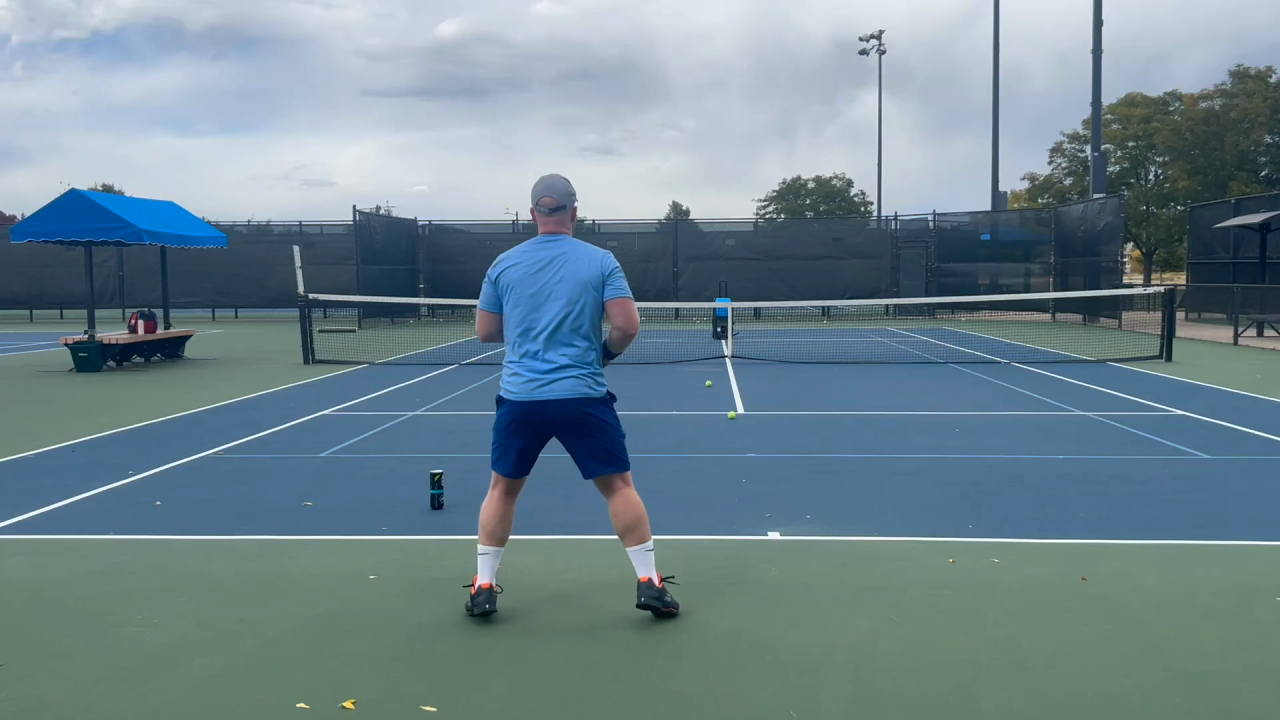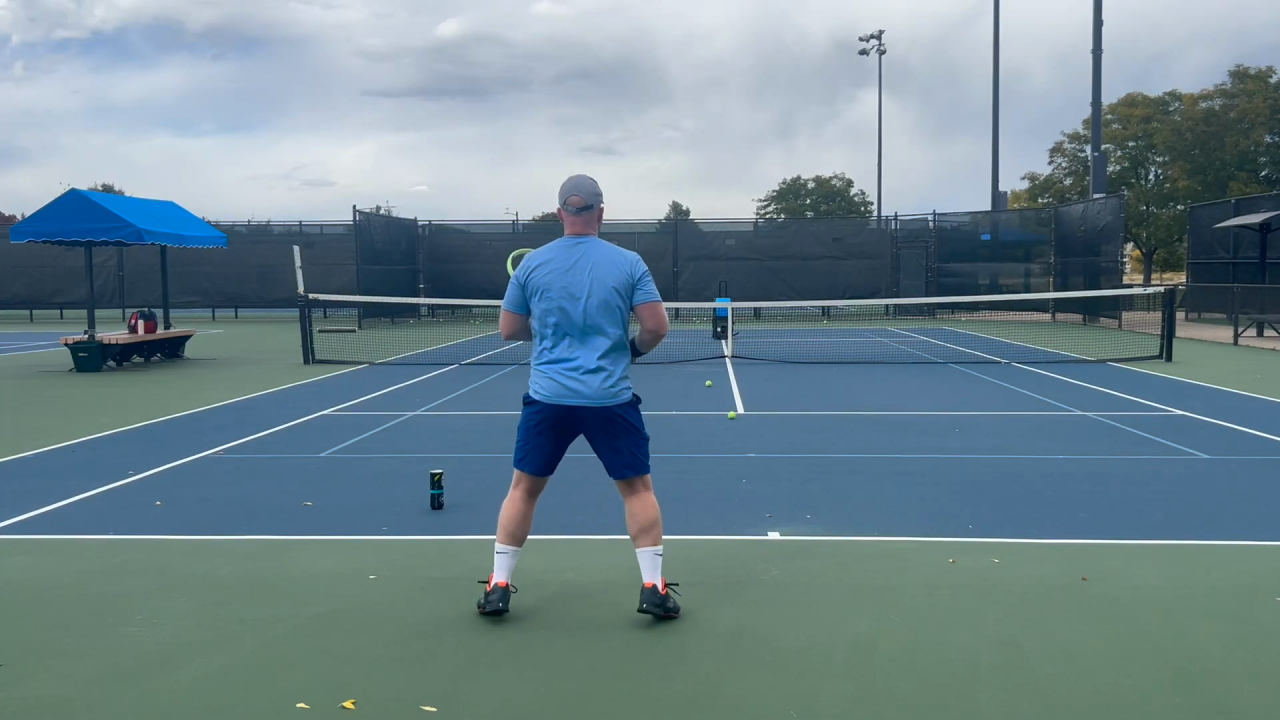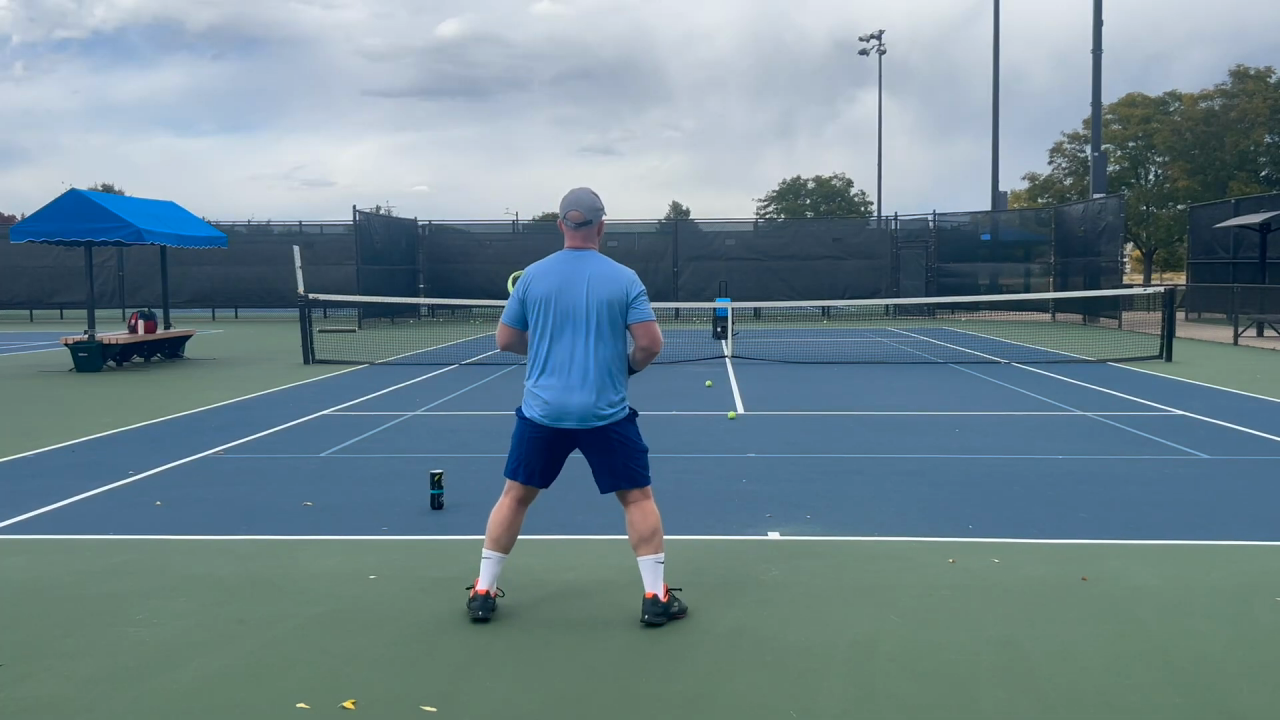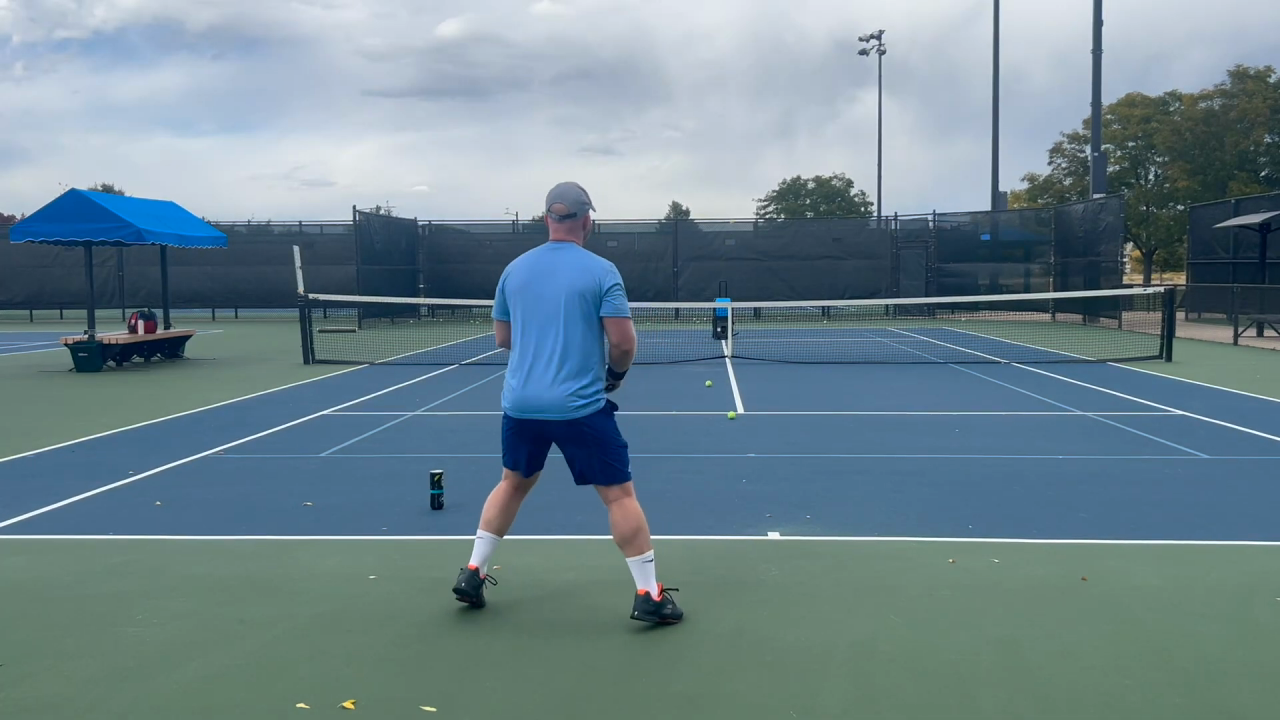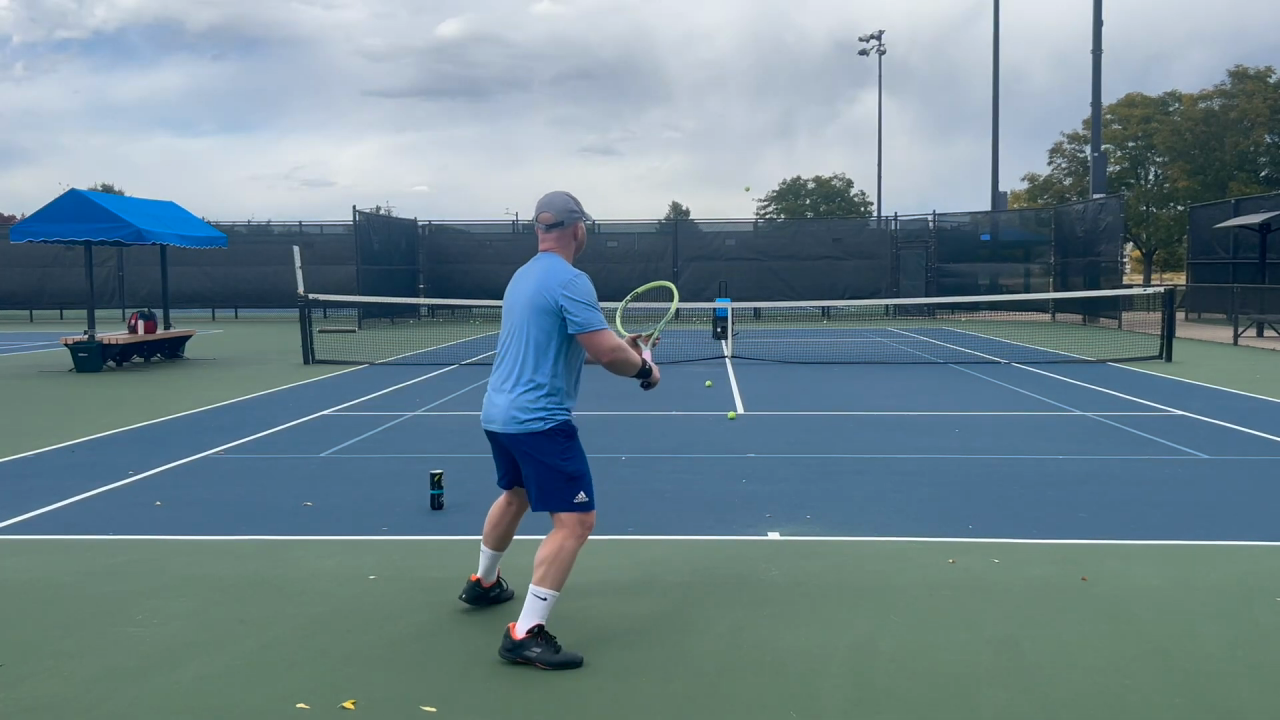
dt=0.4s
person 1, frame 1
left shoulder: (504, 264)
right shoulder: (600, 260)
left elbow: (485, 332)
right elbow: (627, 326)
right wrist: (607, 351)
left hip: (520, 396)
right hip: (582, 395)
left knee: (502, 488)
right knee: (618, 485)
left ankle: (484, 588)
right ankle: (649, 583)
person 1, frame 2
left shoulder: (532, 263)
right shoulder: (628, 263)
left elbow: (509, 330)
right elbow: (657, 326)
right wrist: (633, 348)
left hip: (548, 397)
right hip: (610, 397)
left knee: (524, 487)
right knee: (638, 488)
left ankle: (498, 587)
right ankle: (654, 588)
person 1, frame 3
left shoulder: (532, 276)
right shoulder: (625, 279)
left elbow: (506, 341)
right elbow: (651, 344)
right wrist: (627, 366)
left hip: (542, 412)
right hip: (606, 414)
left knee: (514, 496)
right knee: (638, 497)
left ankle: (483, 593)
right ankle: (656, 597)
person 1, frame 4
left shoulder: (515, 269)
right shoulder: (602, 271)
left elbow: (504, 338)
right elbow: (624, 342)
right wrist: (616, 373)
left hip: (521, 403)
right hip: (581, 406)
left knee: (513, 484)
right knee: (620, 495)
left ankle: (473, 574)
right ankle: (650, 595)
person 1, frame 5
left shoulder: (523, 276)
right shoulder: (571, 281)
right elbow: (605, 353)
left wrist: (617, 345)
right wrist: (645, 369)
left hip: (498, 414)
right hip: (540, 421)
left knee: (516, 494)
right knee: (574, 522)
left ankle: (483, 582)
right ankle: (524, 634)
